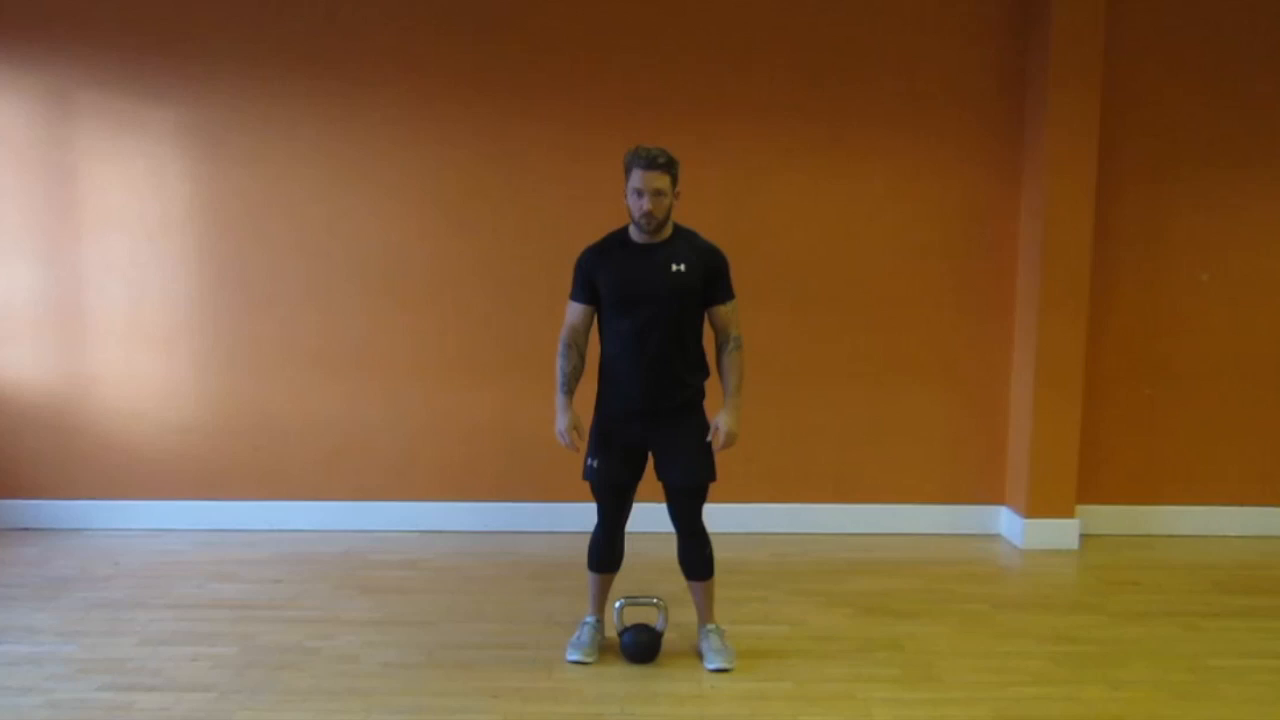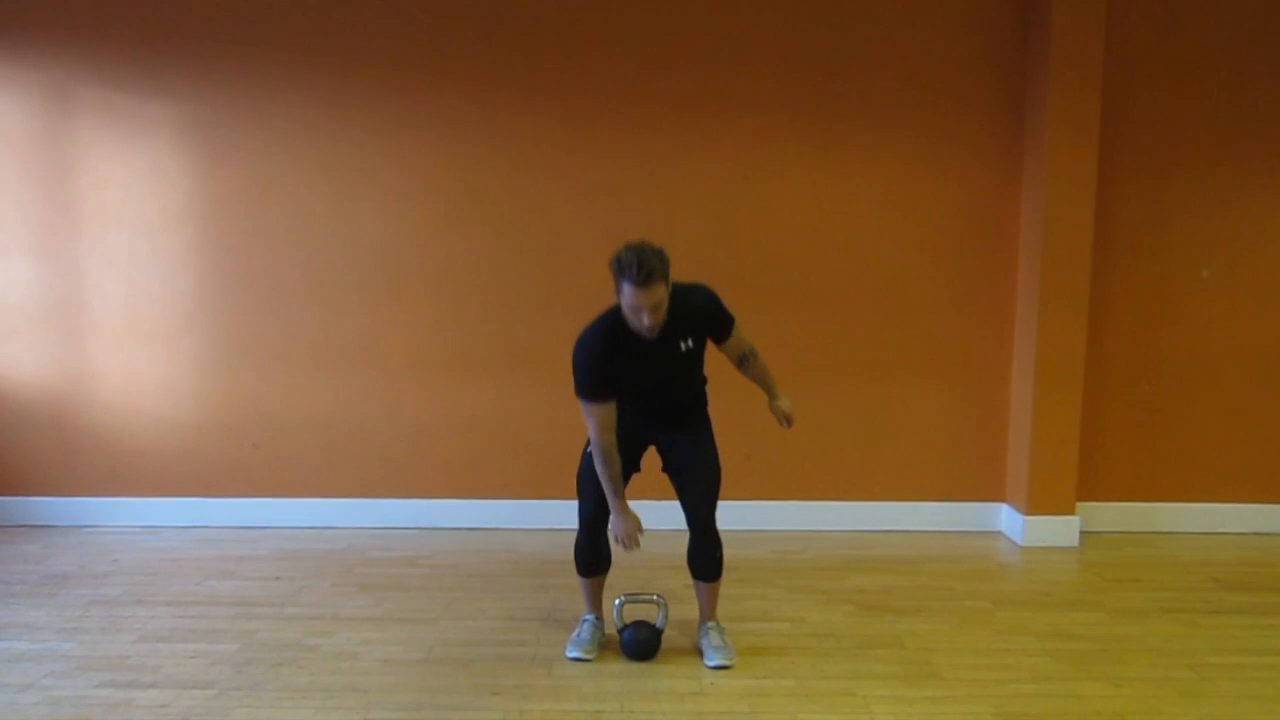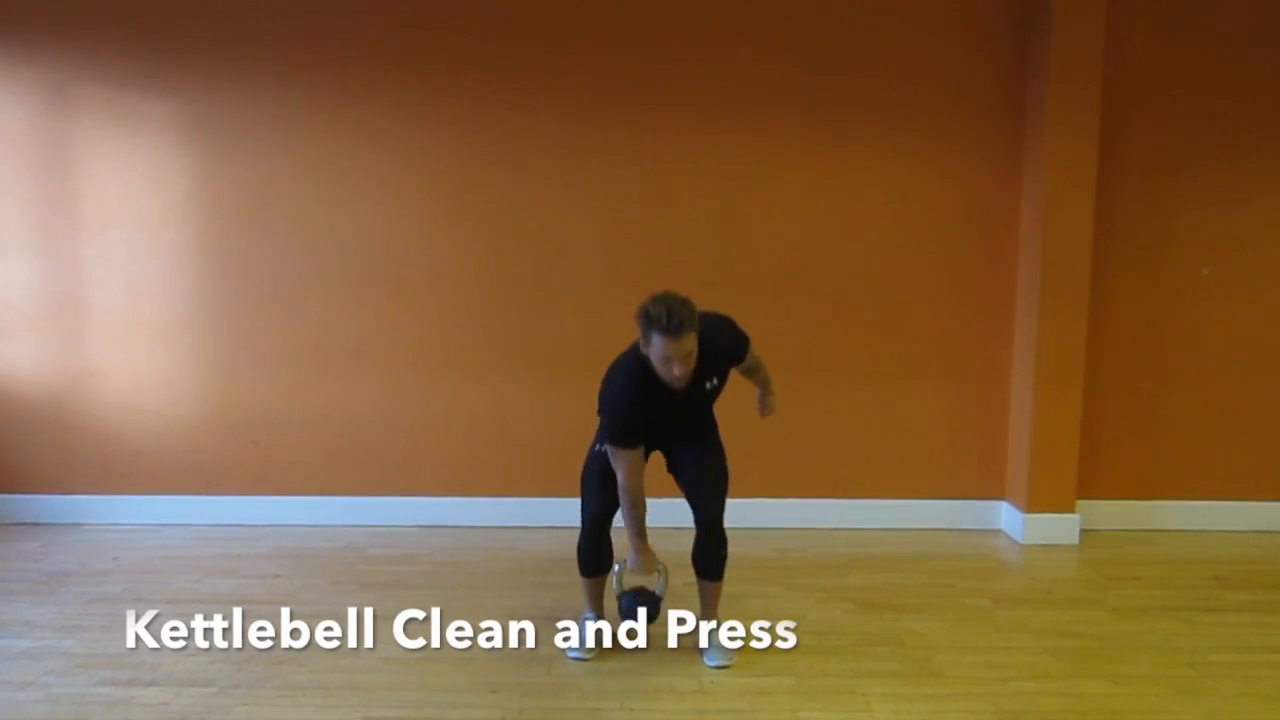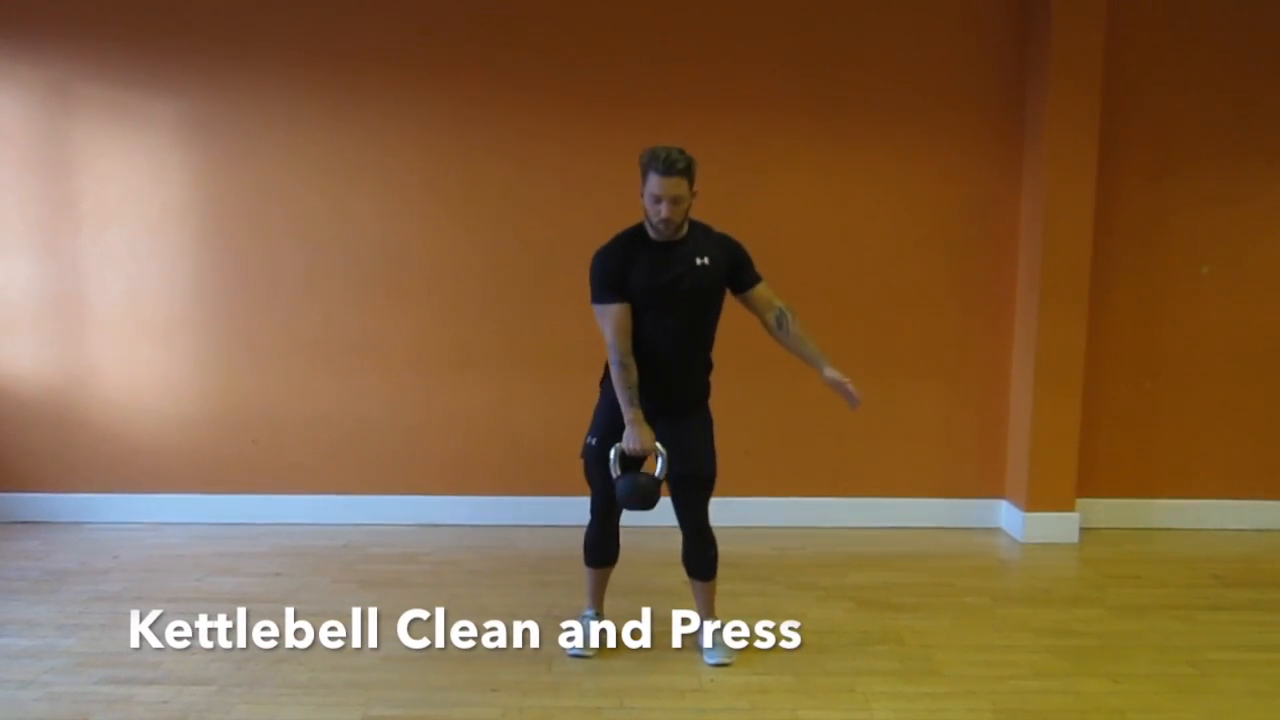
dt=0.7s
person 1, frame 1
left shoulder: (703, 257)
right shoulder: (598, 258)
left elbow: (728, 335)
right elbow: (573, 335)
left wrist: (730, 405)
right wrist: (564, 405)
left hip: (682, 416)
right hip: (616, 417)
left knee: (689, 522)
right knee: (609, 521)
left ankle: (708, 628)
right ankle: (593, 622)
person 1, frame 2
left shoulder: (700, 304)
right shoulder: (595, 343)
left elbow: (740, 349)
right elbow: (602, 434)
left wrist: (774, 394)
right wrist: (619, 508)
left hip: (686, 417)
right hip: (624, 419)
left knee: (703, 517)
right knee: (592, 515)
left ankle: (709, 625)
right ankle: (592, 619)
person 1, frame 3
left shoulder: (721, 335)
right shoulder: (622, 384)
left elbow: (749, 363)
right elbow: (629, 479)
left wrist: (767, 392)
right wrist: (639, 550)
left hip: (695, 427)
right hip: (626, 436)
left knee: (711, 516)
right knee: (595, 515)
left ankle: (710, 625)
right ankle: (593, 618)
person 1, frame 4
left shoulder: (720, 250)
right shoulder: (615, 257)
left elbow: (772, 312)
right elbow: (617, 345)
left wrist: (823, 368)
right wrist: (632, 421)
left hip: (687, 409)
right hip: (623, 406)
left knee: (694, 519)
right knee: (604, 512)
left ankle: (708, 626)
right ankle: (593, 616)
